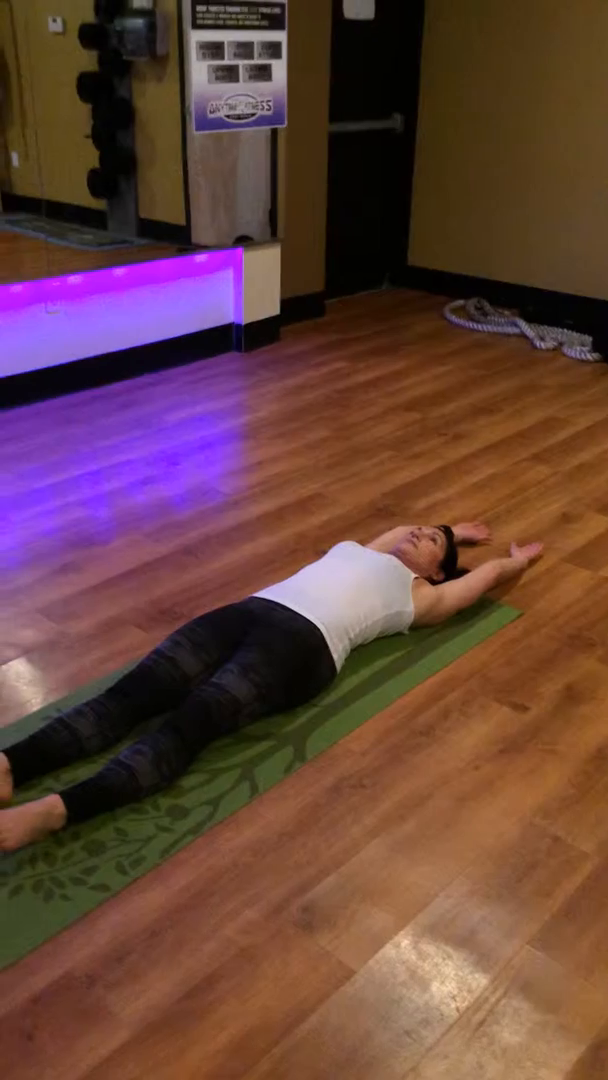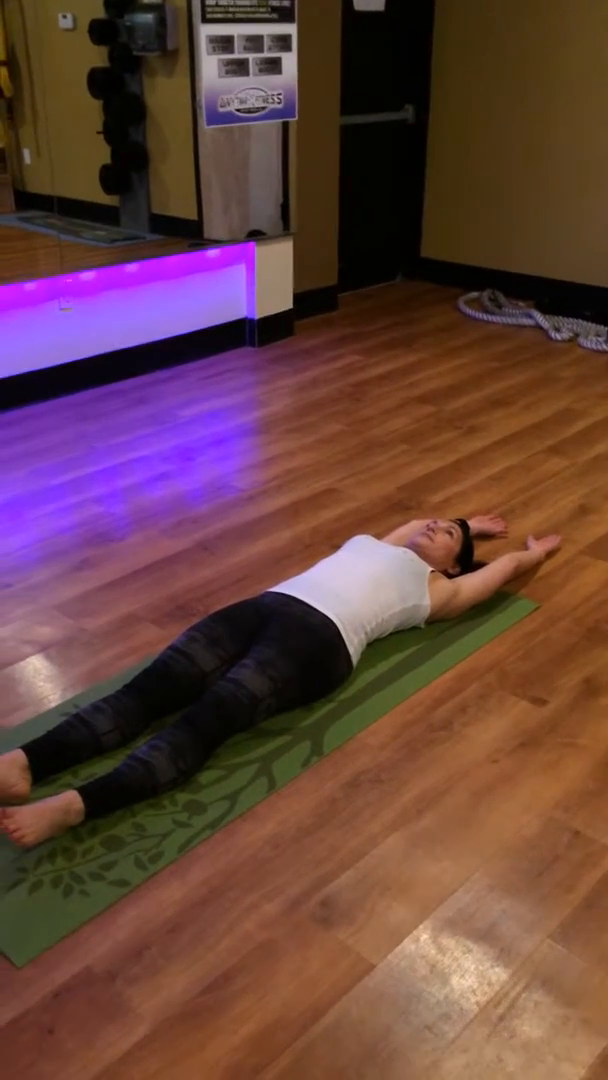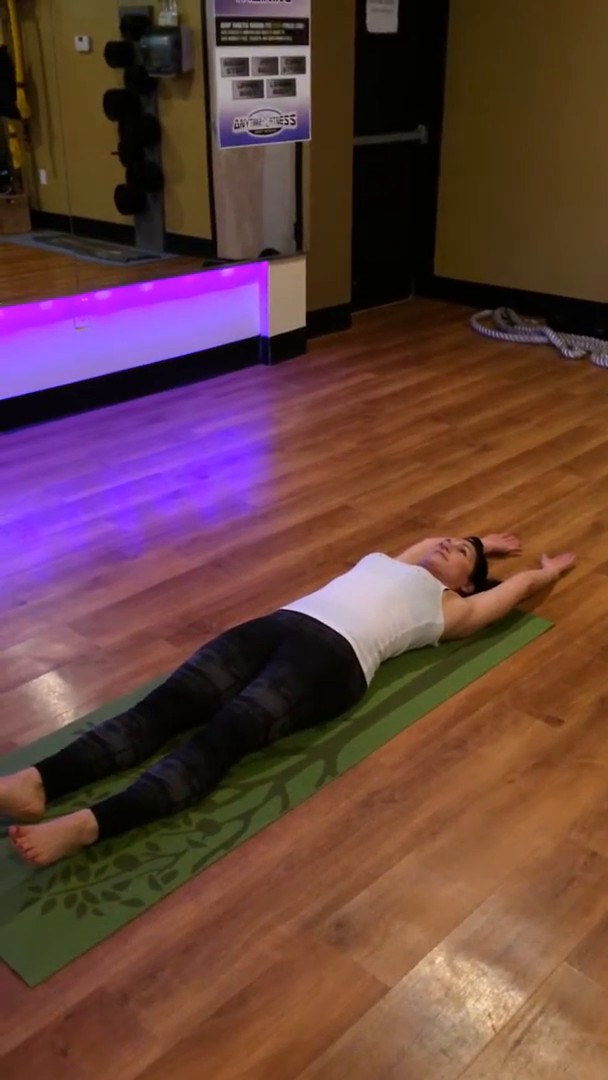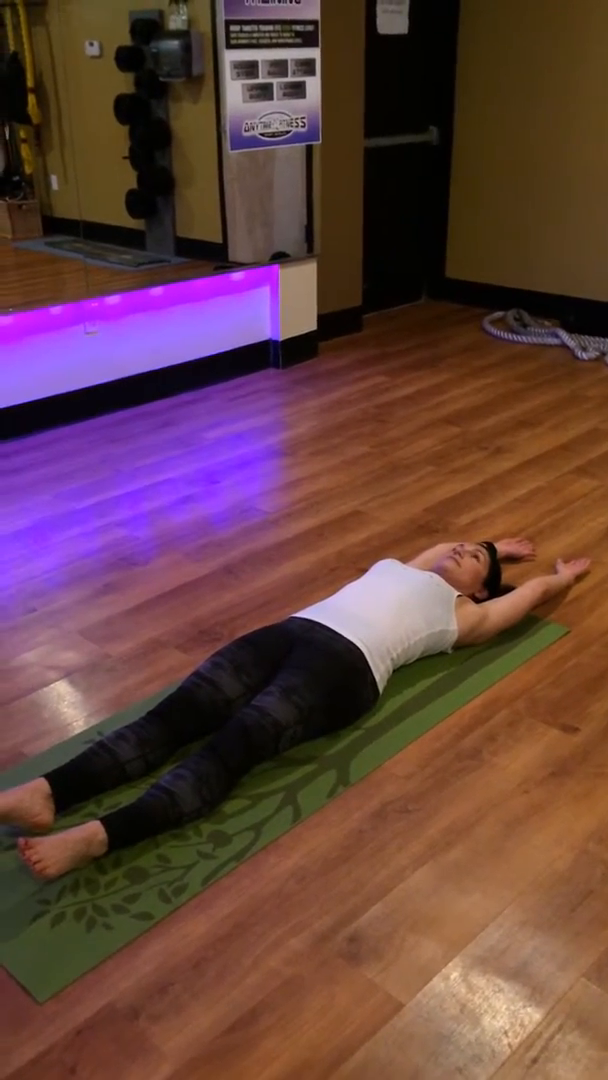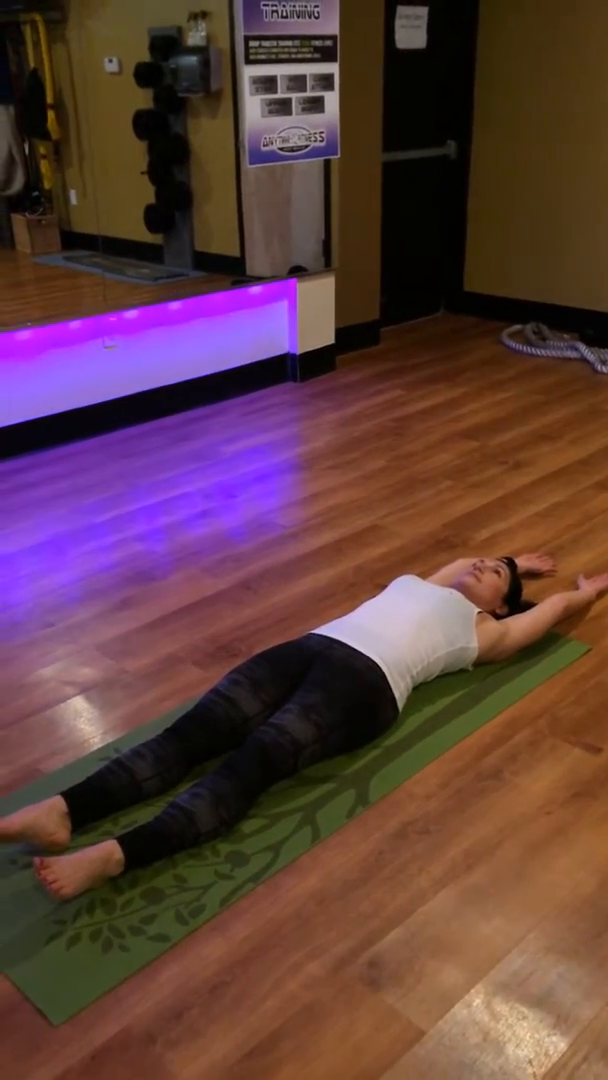
dt=1s
person 1, frame 1
left shoulder: (420, 595)
right shoulder: (357, 549)
left elbow: (489, 573)
right elbow: (403, 529)
left wrist: (522, 556)
right wrist: (452, 530)
left hip: (304, 642)
right hip: (251, 610)
left knee: (189, 721)
right knee: (136, 692)
left ankle: (59, 809)
person 1, frame 2
left shoulder: (437, 588)
right shoulder: (374, 543)
left elbow: (507, 566)
right elbow: (419, 523)
left wrist: (538, 549)
right wrist: (467, 522)
left hip: (322, 637)
right hip: (268, 606)
left knee: (208, 716)
right knee: (154, 687)
left ankle: (75, 806)
person 1, frame 3
left shoulder: (450, 607)
right shoulder: (388, 562)
left elbow: (520, 586)
right elbow: (431, 541)
left wrist: (551, 568)
right wrist: (478, 539)
left hip: (337, 656)
right hip: (282, 624)
left knee: (224, 734)
right knee: (168, 704)
left ankle: (88, 825)
person 1, frame 4
left shoulder: (464, 614)
right shoulder: (402, 568)
left elbow: (535, 590)
right elbow: (446, 547)
left wrist: (567, 573)
right wrist: (492, 544)
left hip: (348, 664)
right hip: (293, 630)
left knee: (233, 743)
right knee: (179, 713)
left ankle: (98, 835)
right ankle: (47, 791)
person 1, frame 5
left shoulder: (484, 631)
right shoulder: (420, 584)
left elbow: (557, 605)
right elbow: (463, 562)
right wrist: (514, 560)
left hip: (367, 681)
right hip: (312, 648)
left knee: (249, 763)
right knee: (195, 731)
left ankle: (114, 855)
right ankle: (64, 809)
